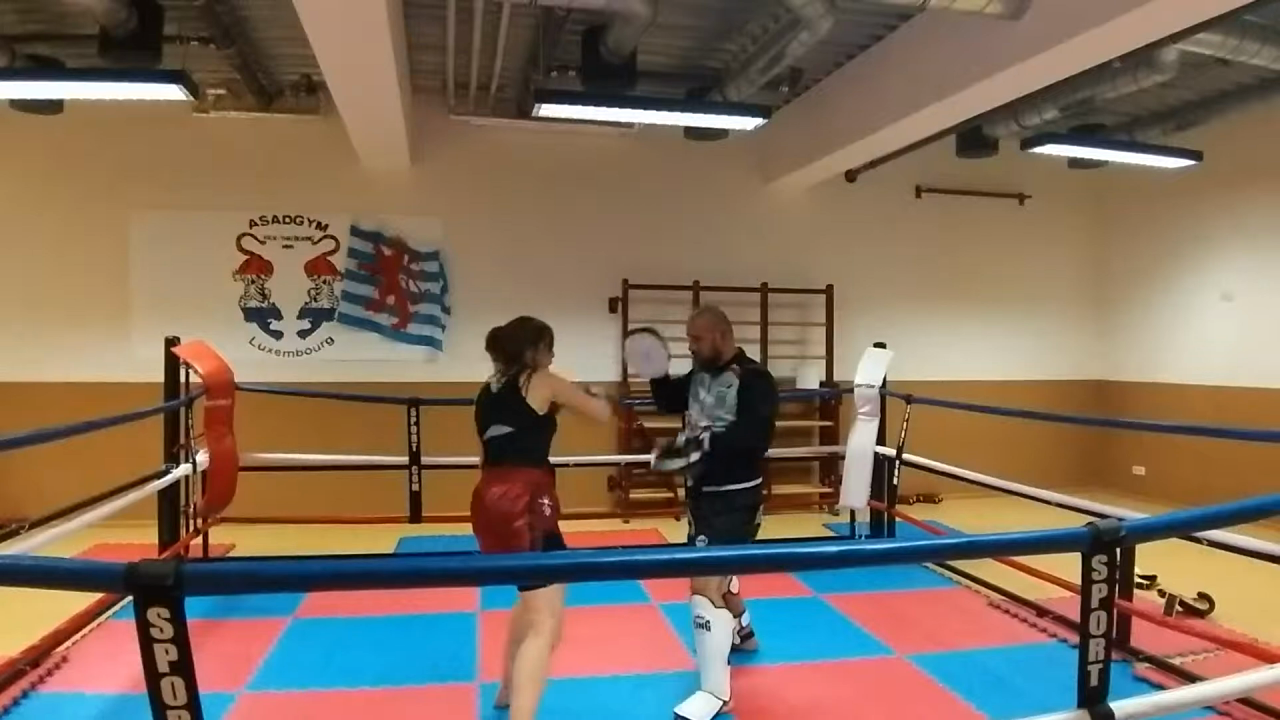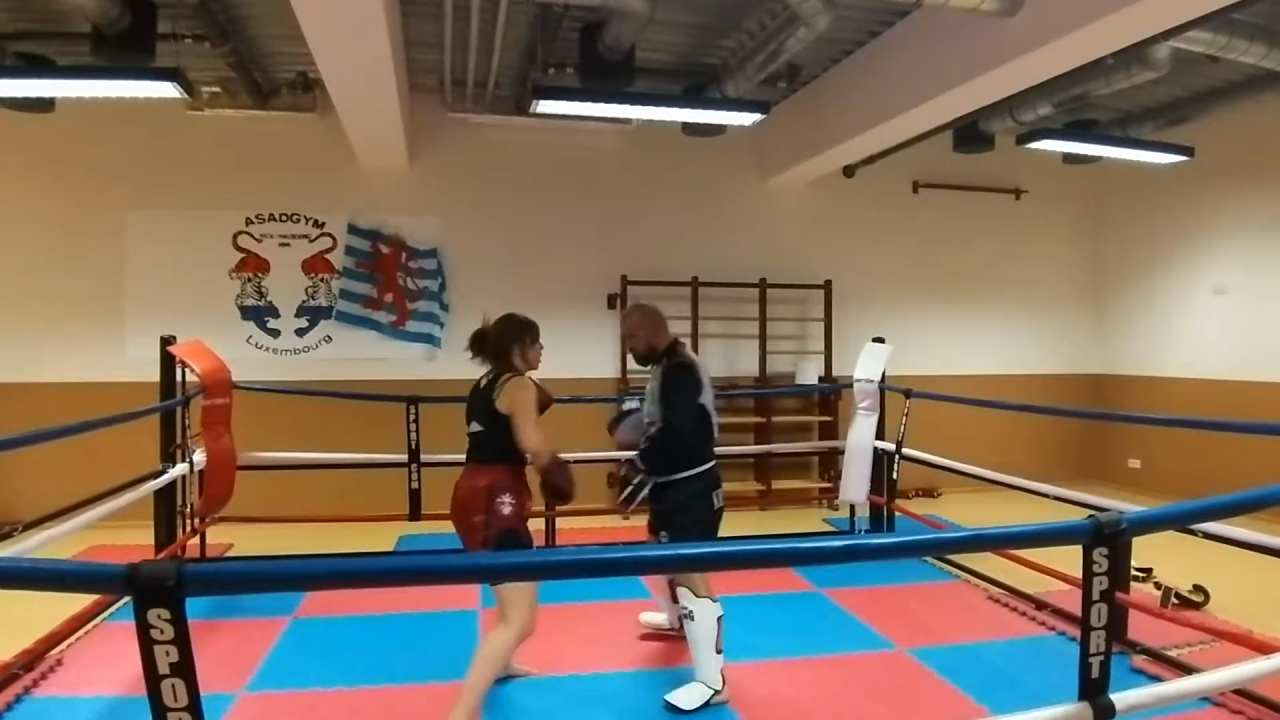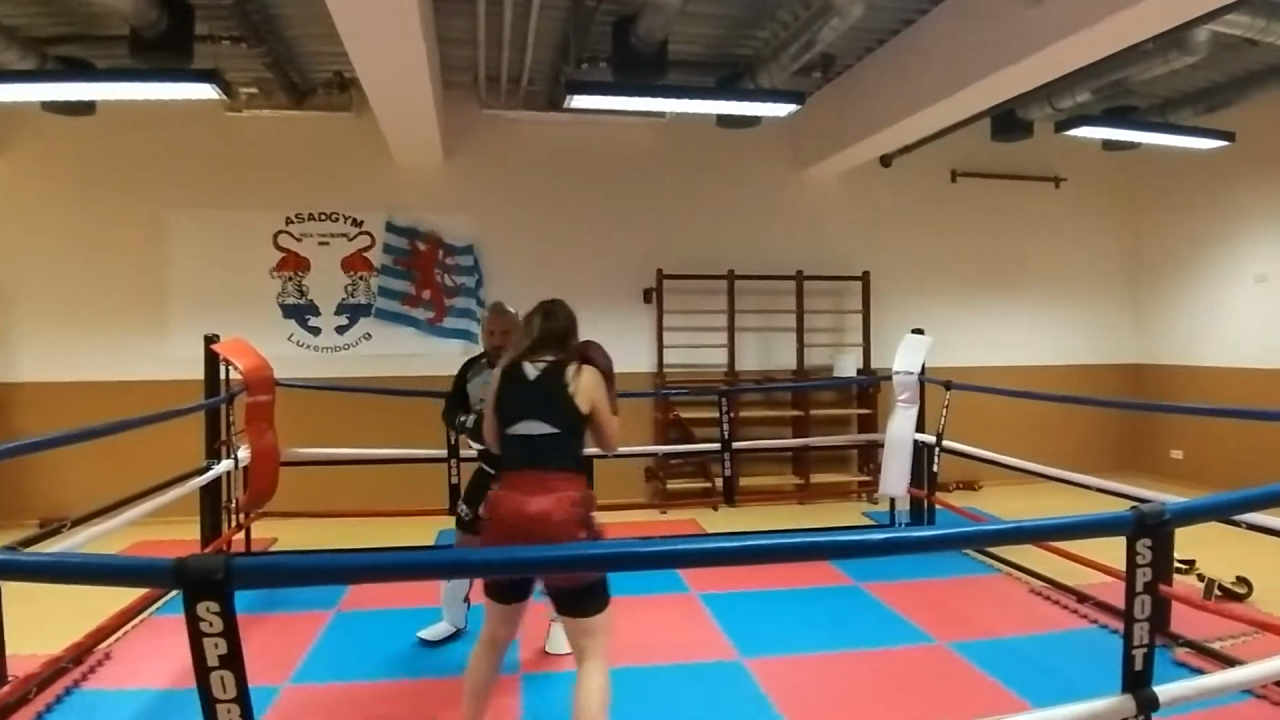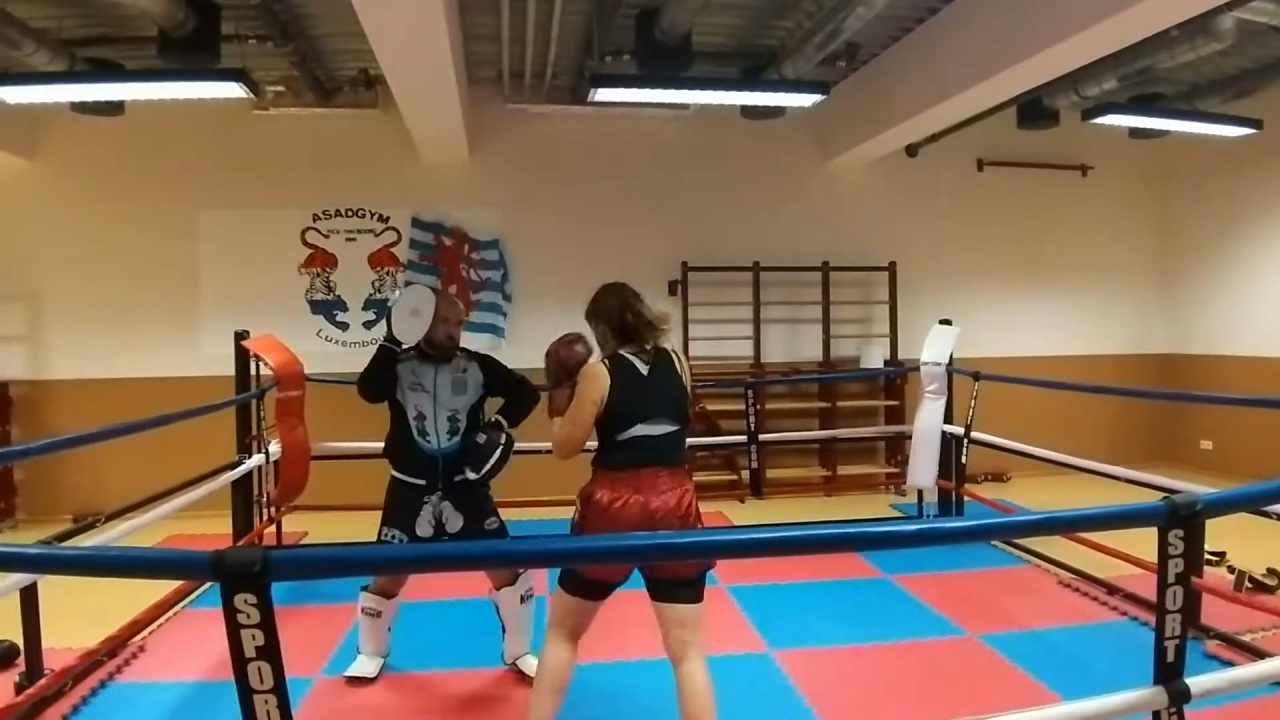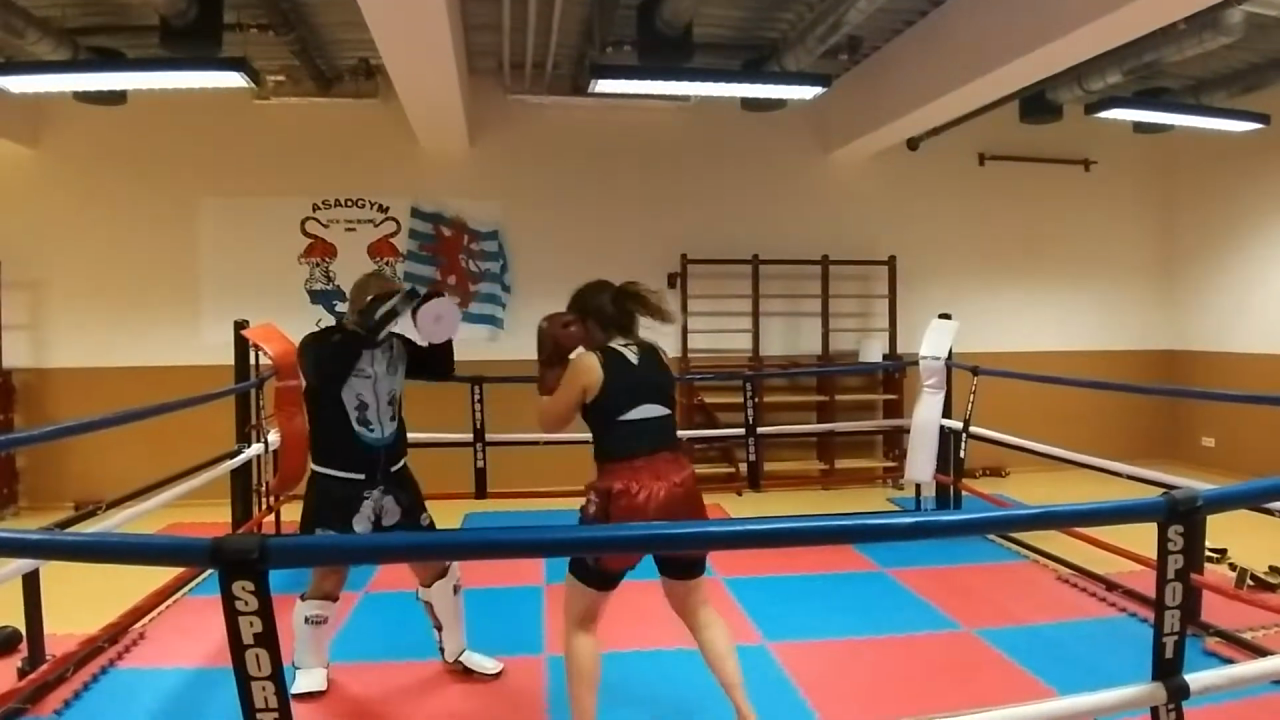
dt=1s
person 1, frame 1
left shoulder: (487, 394)
right shoulder: (540, 382)
right elbow: (601, 413)
right wrist: (591, 398)
left hip: (490, 501)
right hip: (525, 503)
left knee: (535, 596)
right knee: (545, 628)
person 1, frame 2
left shoulder: (483, 386)
right shoulder: (519, 385)
right elbow: (531, 444)
left wrist: (531, 409)
right wrist: (554, 468)
left hip: (473, 493)
right hip: (495, 499)
left knee: (514, 590)
right knee: (519, 620)
left ankle: (500, 664)
person 1, frame 3
left shoulder: (502, 377)
right shoulder: (584, 377)
right elbow: (610, 443)
left hip: (509, 509)
right hip: (564, 514)
left knee: (495, 635)
right knee: (592, 656)
person 1, frame 4
left shoulder: (598, 373)
right shoulder: (675, 363)
left elbow: (564, 447)
left wrist: (560, 394)
left hip: (611, 509)
right hip: (674, 510)
left knee: (563, 632)
right knee: (687, 651)
person 1, frame 5
left shoulder: (588, 364)
right shoulder: (656, 356)
left elbow: (550, 422)
left wrist: (552, 365)
left hip: (624, 499)
right hip: (678, 489)
left knee: (577, 622)
right knee: (699, 612)
person 2, frame 1
left shoulder: (754, 379)
right shoulder: (700, 374)
left elbow: (755, 436)
right elbow: (669, 403)
left wrist: (699, 444)
right wrist: (657, 373)
left hip: (734, 497)
right hip: (704, 492)
left knee: (705, 585)
right knee: (716, 571)
right ankle: (741, 633)
person 2, frame 2
left shoulder: (678, 371)
right shoulder: (668, 365)
left elbow: (680, 433)
left wrist: (641, 463)
right wrist: (638, 423)
left hip: (689, 485)
right hip: (674, 481)
left knee: (688, 573)
left ankle: (710, 680)
right ankle: (676, 618)
person 2, frame 3
right shoulder: (472, 370)
right elbow: (451, 412)
right wrist: (468, 422)
right hip: (489, 471)
right knee: (465, 544)
left ankle: (560, 623)
right ankle: (453, 620)
person 2, frame 4
left shoulder: (478, 366)
right shoulder: (398, 363)
left elbow: (526, 393)
right elbow: (368, 391)
left wrist: (498, 427)
right wrist: (393, 341)
left hip: (465, 485)
right hip: (410, 488)
left knee: (505, 565)
right knee: (388, 574)
left ankle: (519, 651)
right ankle: (372, 652)
person 2, frame 5
left shoulder: (394, 345)
right shoulder: (320, 345)
left elbow: (439, 366)
right elbow: (326, 376)
right wrist: (367, 327)
left hip: (392, 477)
right hip: (337, 484)
left knee: (435, 564)
right knee: (327, 578)
left ankle: (455, 650)
right ankle: (310, 667)
